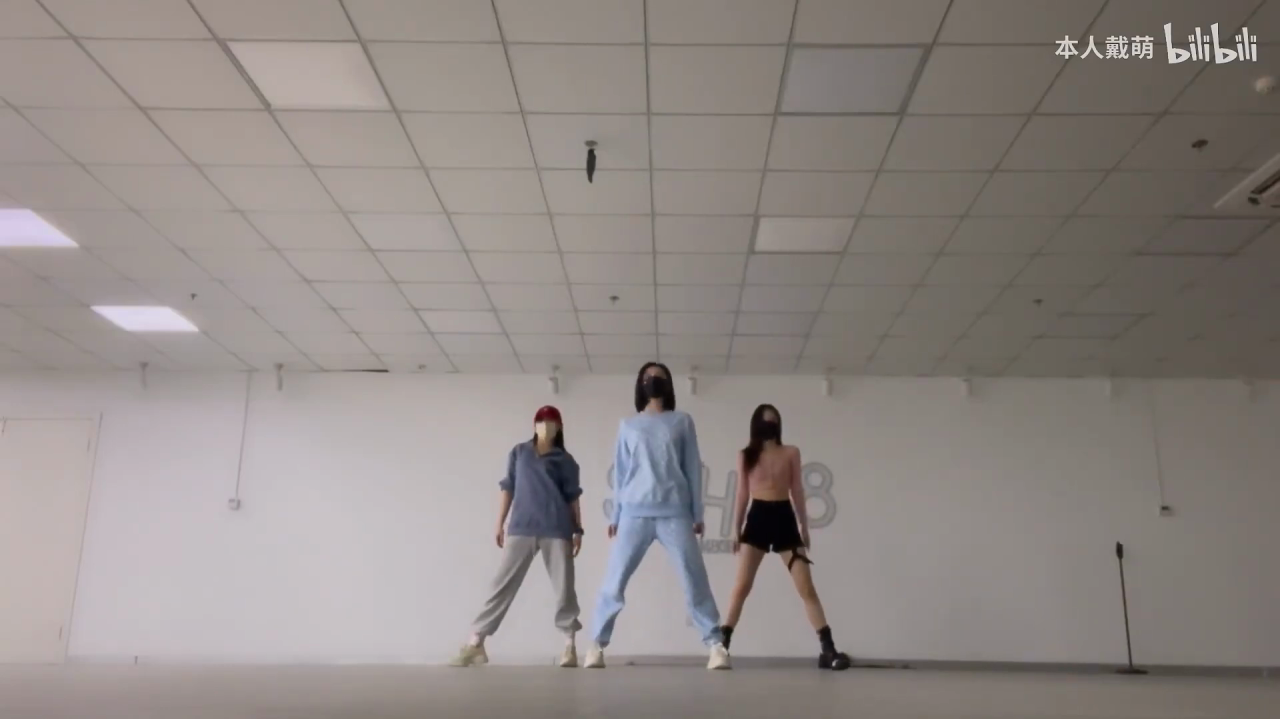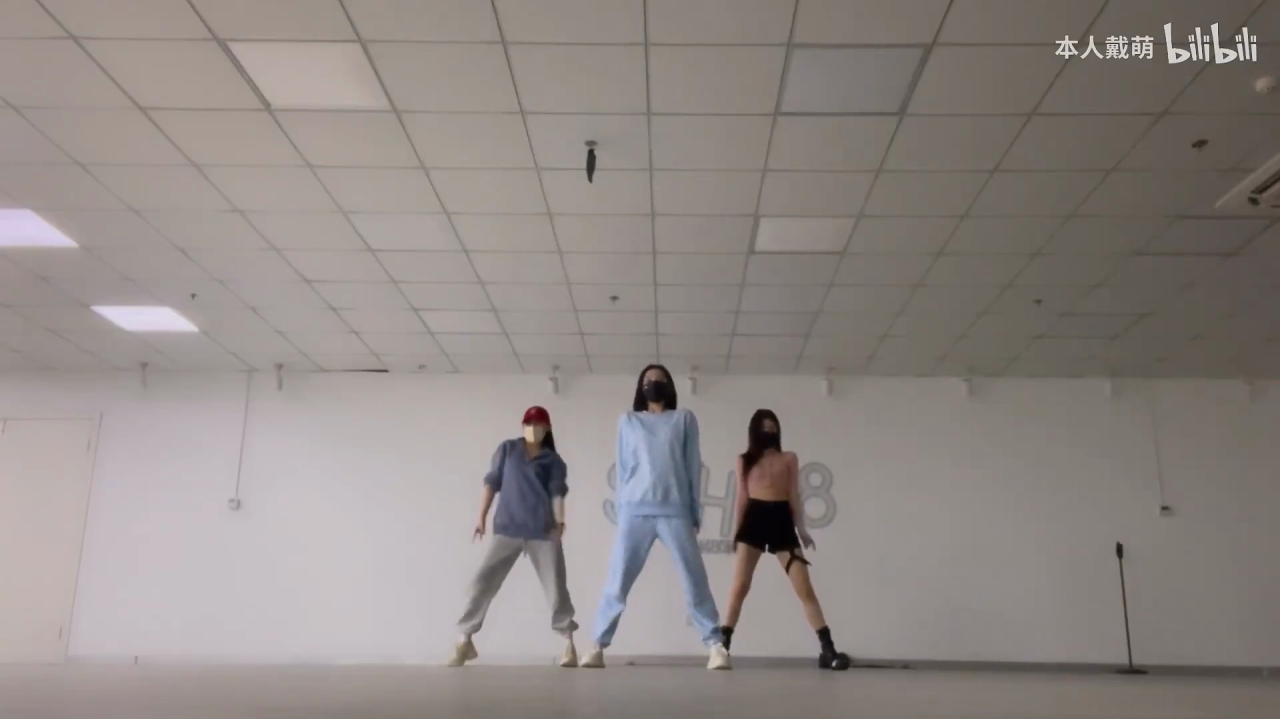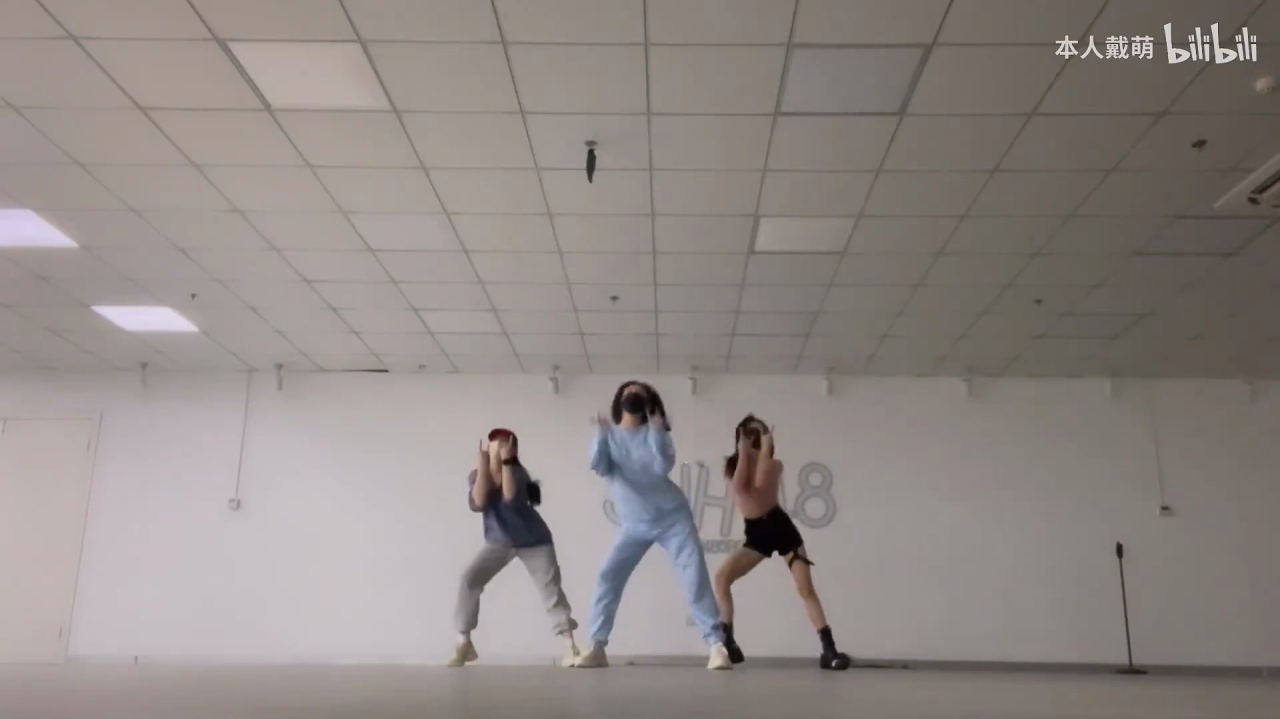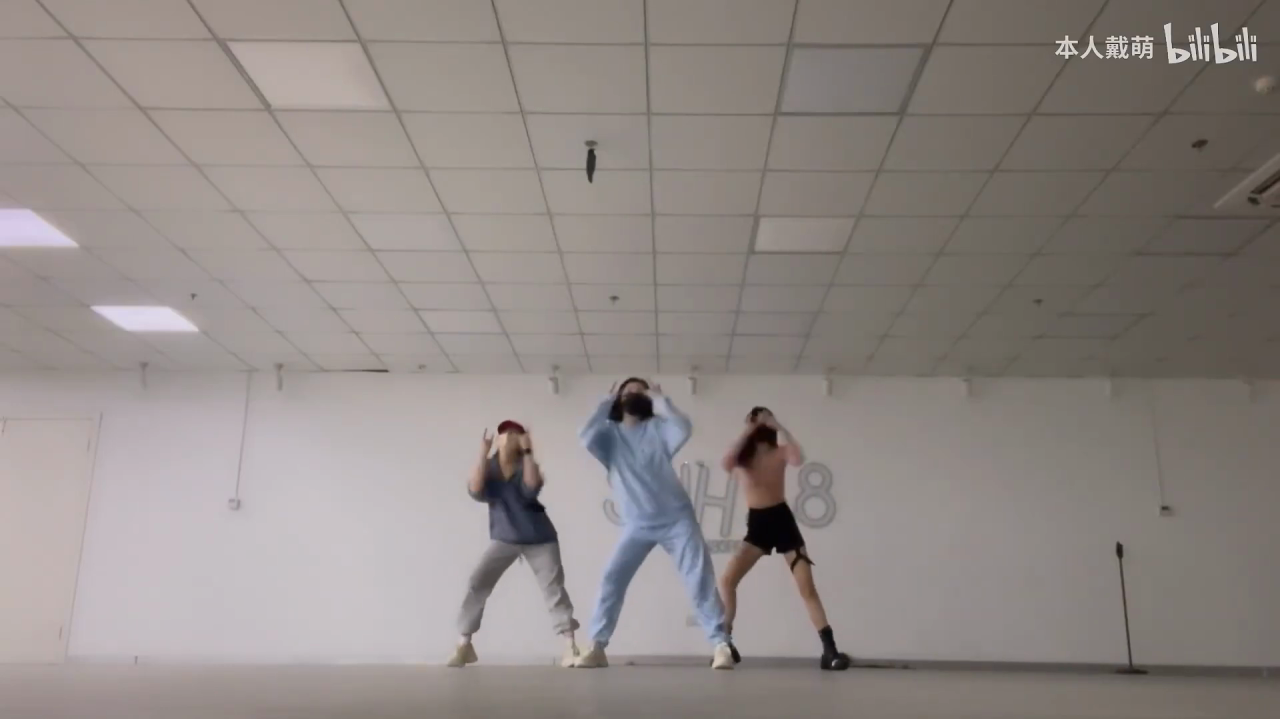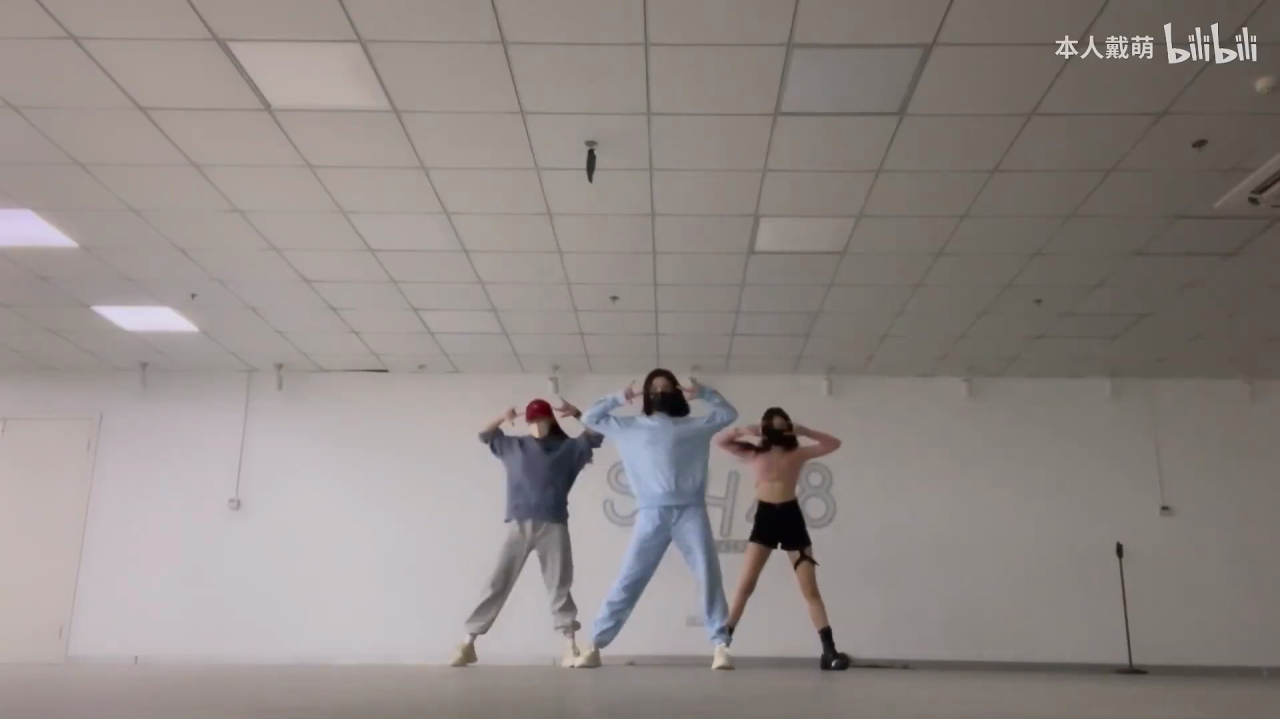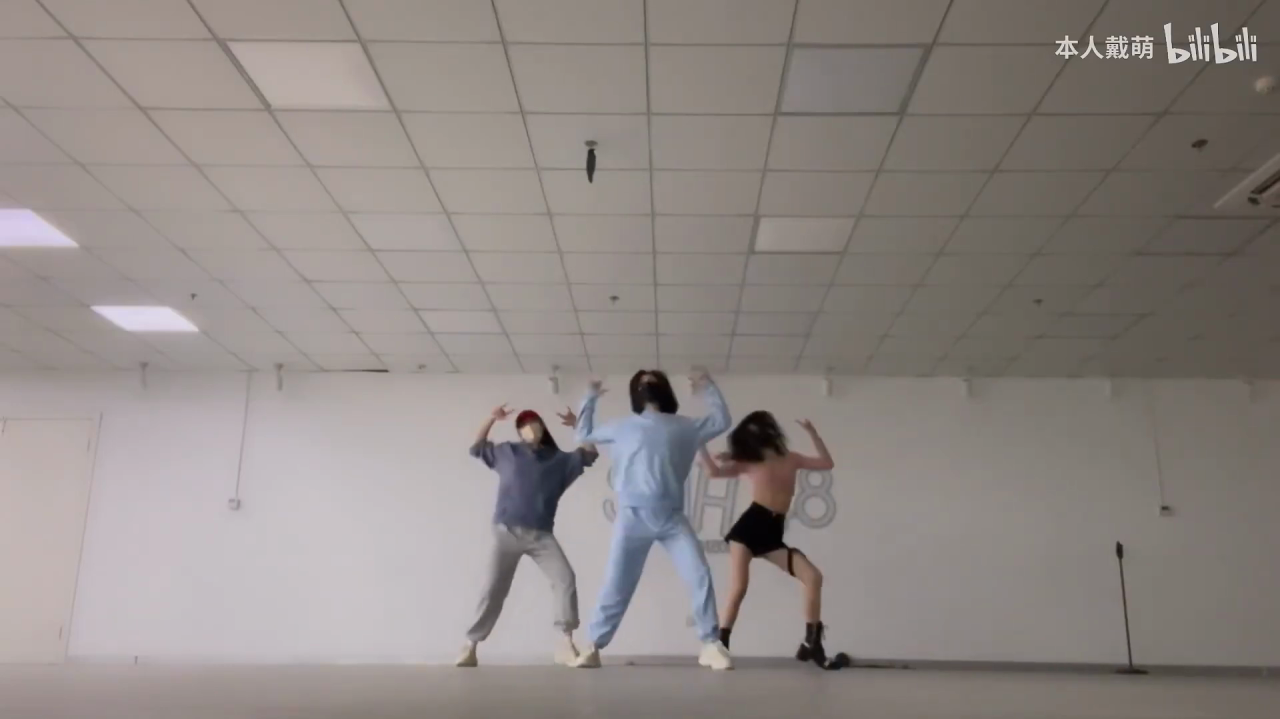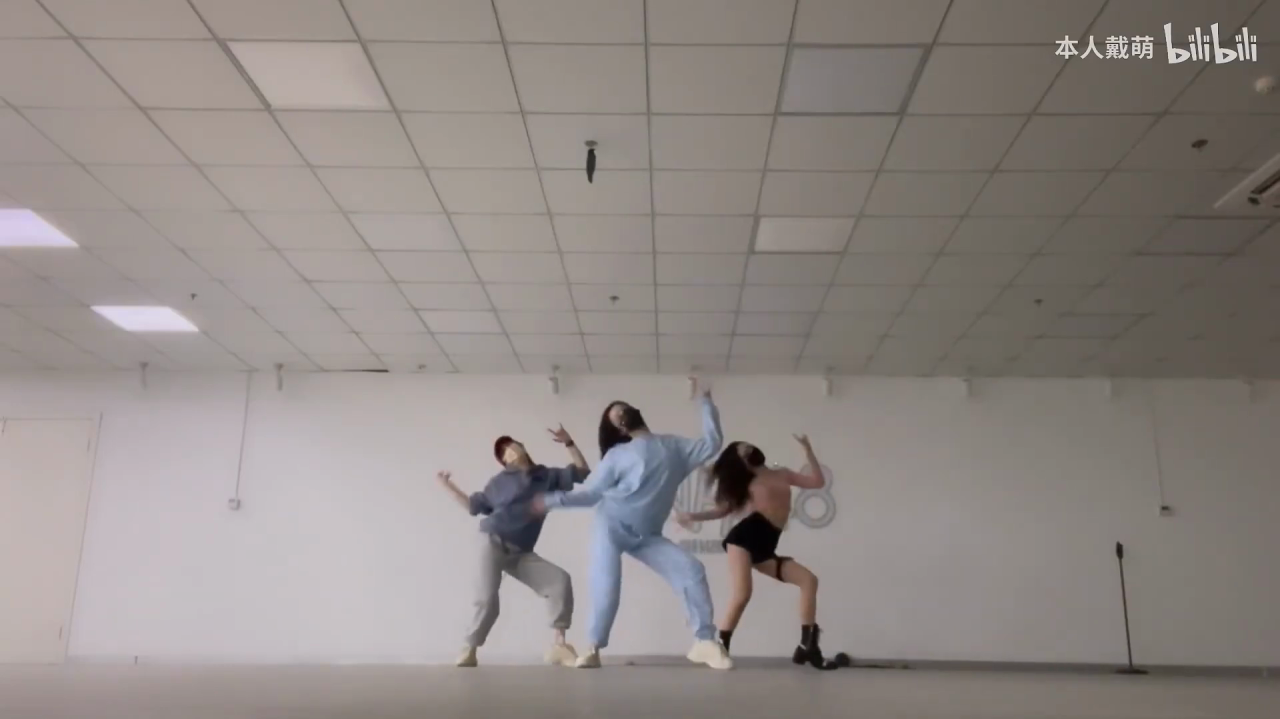
dt=0.3s
person 1, frame 1
left shoulder: (683, 422)
right shoulder: (628, 425)
left elbow: (693, 468)
right elbow: (620, 472)
left wrist: (697, 514)
right wrist: (615, 515)
left hip: (675, 513)
right hip: (634, 513)
left knee: (694, 579)
right knee: (614, 580)
left ankle: (716, 644)
right ankle: (598, 645)
person 1, frame 2
left shoulder: (684, 419)
right shoulder: (627, 421)
left elbow: (693, 466)
right elbow: (623, 470)
left wrist: (695, 512)
right wrist: (621, 512)
left hip: (674, 512)
right hip: (635, 512)
left knee: (694, 578)
right knee: (618, 579)
left ankle: (716, 645)
right ankle: (598, 646)
person 1, frame 3
left shoulder: (652, 433)
right shoulder: (608, 435)
left elbow: (664, 466)
right elbow: (597, 464)
left wrist: (658, 432)
right wrist: (601, 431)
left hip: (674, 518)
right hip: (634, 524)
left knee: (696, 579)
right knee: (608, 576)
left ankle: (717, 645)
right ankle: (597, 645)
person 1, frame 4
left shoulder: (657, 428)
right shoulder: (609, 433)
left elbow: (683, 431)
right elbow: (587, 438)
left wrist: (660, 400)
right wrist: (605, 404)
left hip: (677, 519)
right hip: (636, 525)
left knee: (700, 579)
right knee: (612, 577)
left ankle: (720, 645)
right ankle: (597, 646)
person 1, frame 5
left shoulder: (694, 426)
right shoulder: (628, 427)
left elbow: (729, 413)
right elbow: (590, 418)
left wrist: (704, 393)
right wrist: (619, 399)
left hip: (690, 511)
right hip: (650, 514)
left knee: (709, 576)
right knee: (629, 579)
left ankle: (721, 645)
right ankle: (596, 645)
person 1, frame 6
left shoulder: (684, 426)
right shoulder: (623, 426)
left elbow: (723, 420)
right elbow: (584, 434)
left wrist: (708, 387)
right wrist: (591, 397)
left hip: (672, 517)
right hip: (633, 515)
left knee: (700, 573)
right knee: (617, 582)
left ankle: (711, 644)
right ankle: (594, 646)
person 1, frame 7
left shoulder: (673, 445)
right shoulder: (620, 454)
left elbow: (711, 445)
right elbow: (591, 492)
left wrist: (707, 406)
right wrist: (555, 499)
left hip: (647, 534)
right hip: (613, 528)
left knee: (692, 572)
right knee: (607, 588)
left ankle: (705, 643)
right ankle: (594, 648)
person 2, frame 1
left shoulder: (791, 453)
right shoulder: (745, 456)
left elbow: (797, 491)
right elbow: (742, 494)
left wrist: (804, 527)
right wrist: (737, 530)
left hip: (784, 519)
right hip: (757, 519)
left knee: (806, 588)
right knee: (742, 586)
left ankle: (829, 649)
right ankle: (721, 646)
person 2, frame 2
left shoulder: (789, 458)
right shoulder: (744, 460)
left elbow: (794, 495)
right elbow: (742, 497)
left wrist: (801, 529)
right wrist: (737, 531)
left hip: (781, 521)
right hip: (754, 520)
left knee: (804, 589)
right knee: (740, 586)
left ankle: (828, 649)
right ankle: (722, 646)
person 2, frame 3
left shoulder: (775, 464)
right shoulder: (732, 465)
left elbow: (760, 482)
right elbow: (739, 488)
left wrist: (765, 448)
right wrist: (744, 452)
left hip: (781, 528)
right hip: (756, 534)
left knee: (806, 589)
right knee: (721, 578)
left ankle: (829, 650)
right ankle: (728, 643)
person 2, frame 4
left shoulder: (780, 452)
right shoulder: (743, 456)
left elbow: (798, 459)
right elbow: (726, 464)
left wrist: (782, 430)
right wrist: (745, 438)
left hip: (782, 521)
right hip: (757, 525)
left knee: (807, 588)
right knee: (728, 578)
left ankle: (829, 650)
person 2, frame 5
left shoulder: (798, 454)
right shoulder: (754, 454)
left elbow: (834, 443)
right elbow: (721, 441)
left wrist: (802, 432)
right wrist: (746, 431)
left hip: (791, 518)
right hip: (765, 519)
left knee: (810, 589)
right knee: (745, 585)
left ankle: (829, 651)
person 2, frame 6
left shoulder: (791, 459)
right shoulder: (749, 463)
left elbow: (827, 463)
right elbow: (714, 471)
left wrist: (811, 432)
right wrist: (699, 445)
left hip: (773, 533)
right hip: (749, 527)
left knee: (814, 576)
right knee: (738, 588)
left ankle: (812, 644)
right ankle: (720, 647)
person 2, frame 7
left shoulder: (782, 474)
right shoulder: (746, 483)
left elbow: (817, 481)
right elbow: (723, 510)
left wrist: (807, 449)
right wrist: (694, 517)
left hip: (764, 546)
right hip: (745, 538)
left knee: (809, 581)
right knee: (742, 594)
left ankle: (808, 647)
person 3, frame 1
left shoulder: (565, 460)
right shoulder: (519, 452)
left elbow: (573, 498)
right elbow: (508, 488)
left wrist: (578, 531)
right wrist: (500, 523)
left hip: (556, 530)
right hip: (521, 529)
left knee: (564, 585)
right knee: (504, 583)
left ankle: (570, 646)
right ankle: (475, 643)
person 3, frame 2
left shoulder: (553, 461)
right shoulder: (507, 449)
left elbow: (558, 495)
right elbow: (492, 483)
left wrist: (559, 524)
right wrist: (482, 517)
left hip: (542, 532)
right hip: (507, 530)
left knee: (555, 586)
right knee: (483, 580)
left ankle: (568, 646)
right ankle: (464, 641)
person 3, frame 3
left shoulder: (518, 474)
right shoulder: (476, 476)
left elbow: (510, 497)
right elbow: (478, 503)
left wrist: (505, 461)
right wrist: (483, 464)
left hip: (535, 541)
right hip: (498, 542)
left knee: (551, 588)
right knee: (469, 579)
left ankle: (570, 647)
right ankle: (464, 643)
person 3, frame 4
left shoulder: (526, 467)
right shoulder: (486, 468)
left elbow: (533, 486)
right elbow: (475, 491)
left wrist: (528, 451)
right wrist: (483, 454)
left hip: (539, 539)
right hip: (504, 539)
left knee: (554, 587)
right knee: (477, 583)
left ankle: (571, 647)
right ankle: (464, 645)
person 3, frame 5
left shoulder: (567, 448)
right shoulder: (513, 446)
left elbow: (595, 436)
right elbow: (484, 435)
left wrist: (577, 415)
right wrist: (503, 419)
left hip: (554, 526)
right hip: (519, 525)
left knee: (559, 585)
right knee: (499, 583)
left ankle: (571, 647)
right ankle: (468, 643)
person 3, frame 6
left shoulder: (559, 459)
right shoulder: (507, 452)
left elbow: (590, 454)
right elbow: (476, 448)
left wrist: (576, 425)
right wrist: (492, 419)
left hip: (541, 534)
right hip: (507, 530)
left knee: (565, 578)
right knee: (493, 589)
left ankle: (566, 645)
right ankle: (470, 647)
person 3, frame 7
left shoulder: (550, 476)
right shoulder: (501, 480)
left elbow: (582, 471)
right elbow: (475, 504)
left wrist: (569, 443)
right wrist: (449, 486)
left hip: (521, 551)
right hip: (495, 542)
left knee: (560, 581)
right knee: (488, 598)
left ankle: (559, 645)
right ankle: (470, 650)
